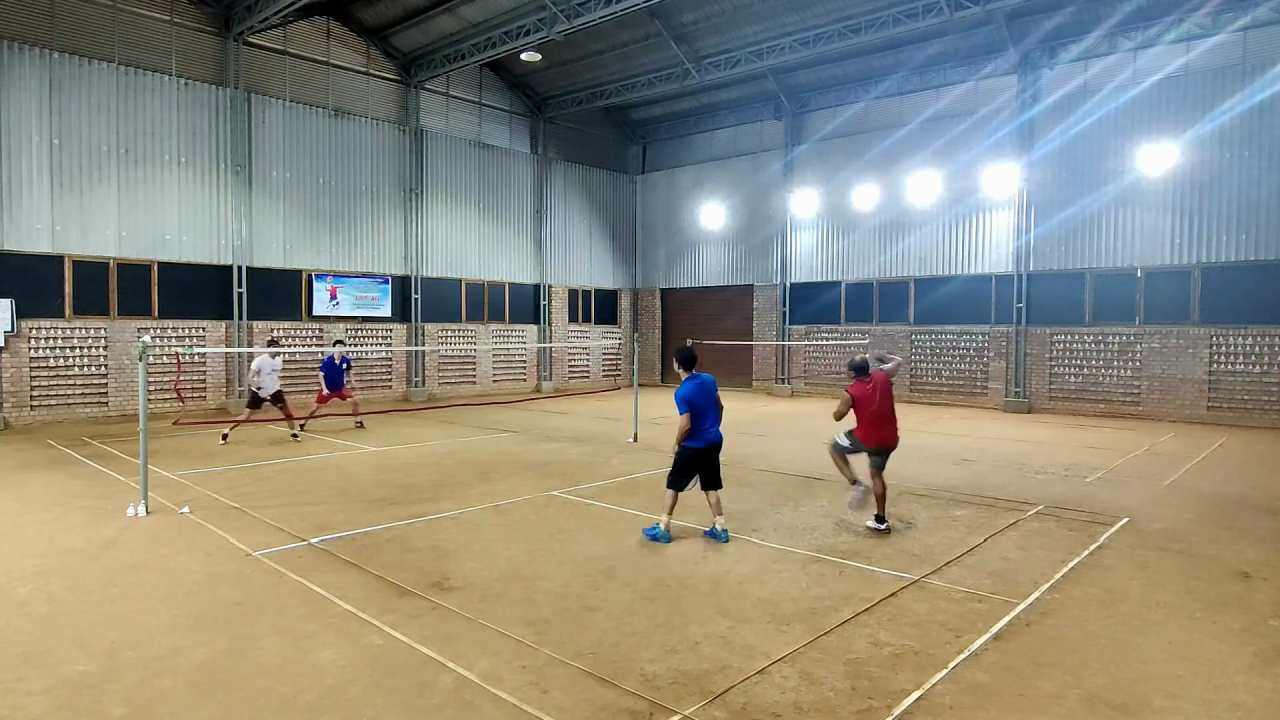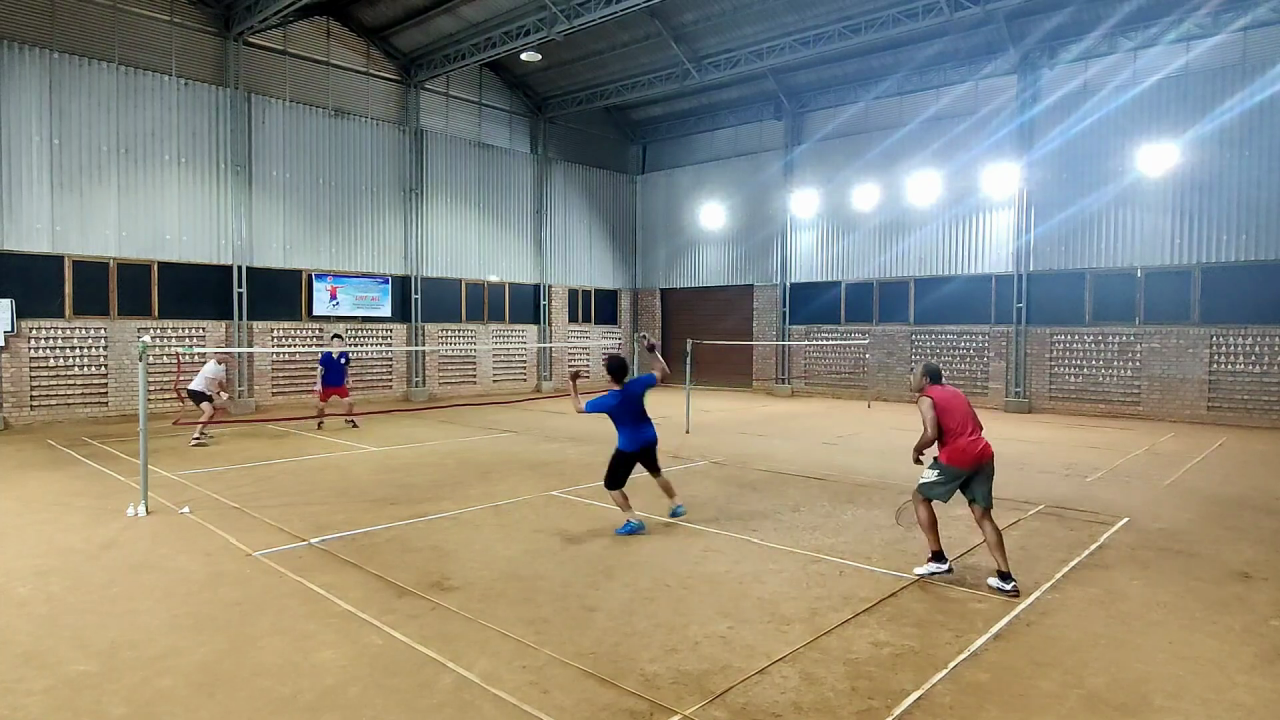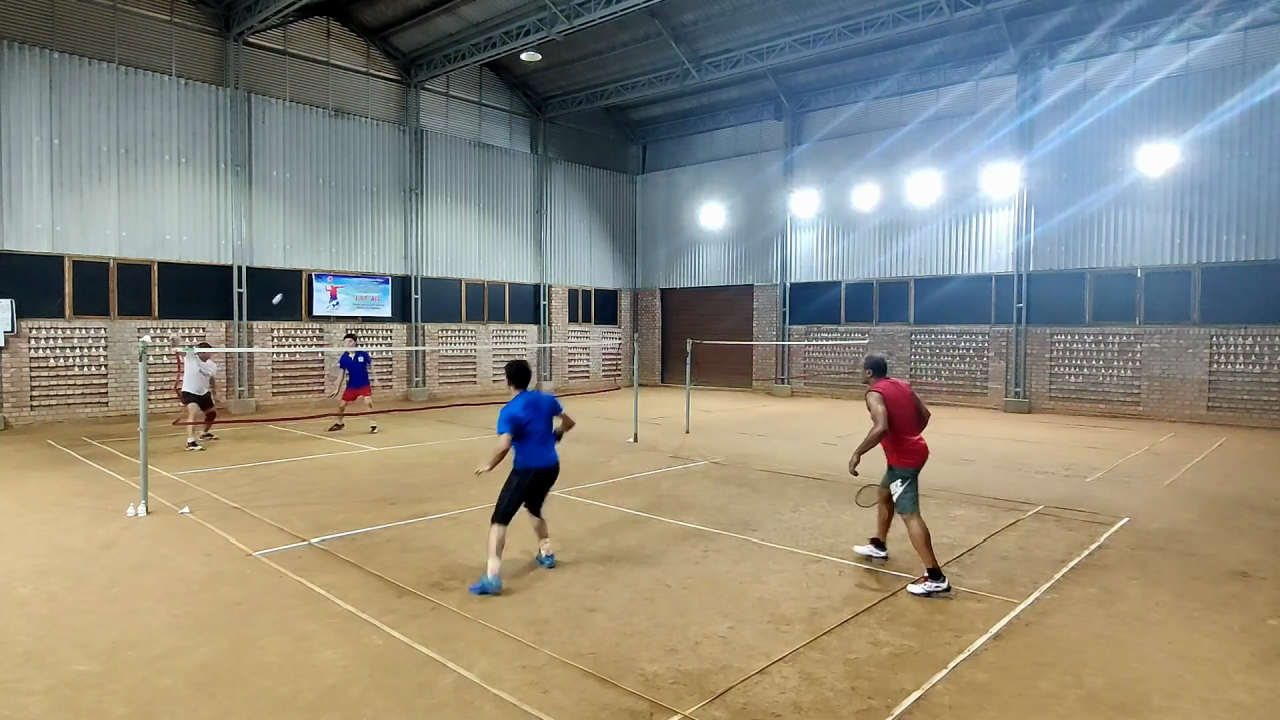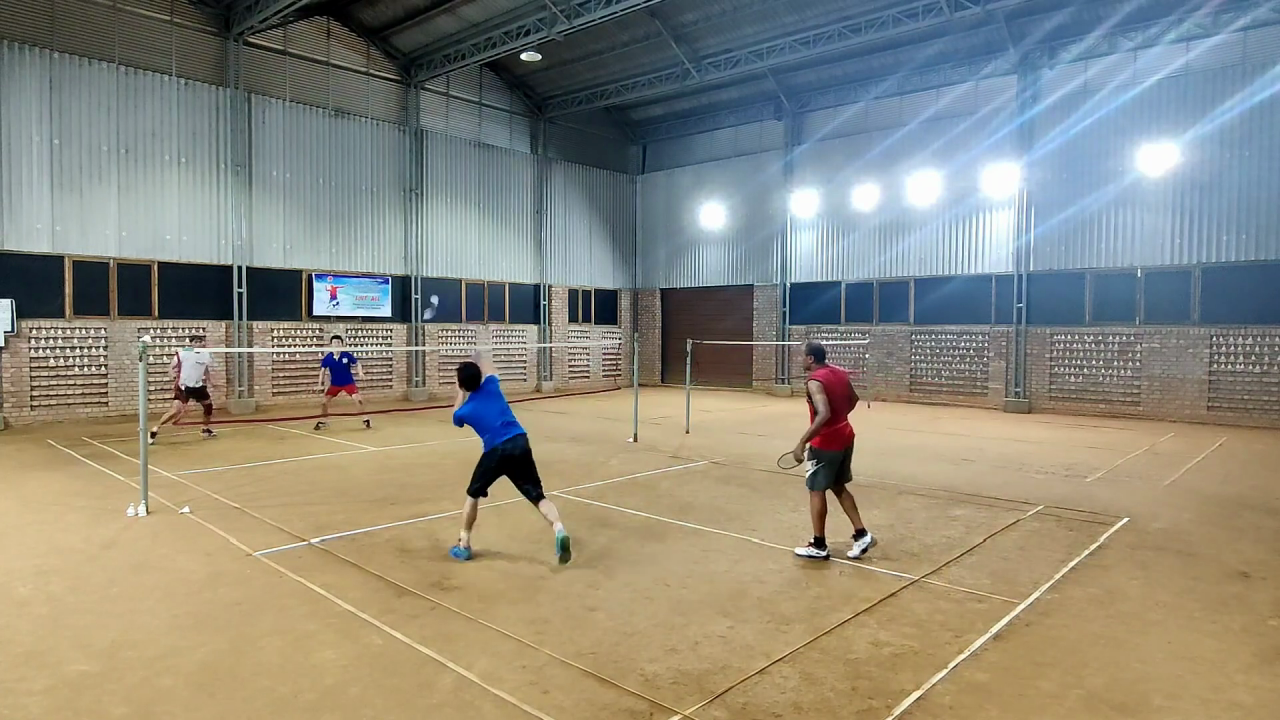
dt=0.7s
person 1, frame 1
left shoulder: (851, 392)
right shoulder: (881, 375)
left elbow: (838, 416)
right elbow: (897, 361)
left wrist: (838, 409)
right wrist: (883, 356)
left hip: (867, 437)
right hip: (890, 439)
left knee: (835, 449)
right knee: (876, 474)
left ankle: (855, 484)
right ankle: (881, 520)
person 1, frame 2
left shoulder: (926, 398)
right shoulder: (956, 393)
left elbow: (931, 434)
right elbow: (978, 426)
left wrist: (916, 450)
left hip: (955, 459)
right hip: (983, 454)
left knee: (920, 499)
right knee: (983, 516)
left ankle: (938, 559)
right ankle: (1006, 579)
person 1, frame 3
left shoulder: (874, 393)
right shoulder: (902, 386)
left elbow: (881, 428)
right elbow: (925, 415)
left wrist: (857, 453)
left hip: (902, 458)
right hip: (917, 450)
left knee: (909, 515)
right knee: (884, 494)
left ankle: (935, 577)
right ankle: (878, 546)
person 1, frame 4
left shoulder: (815, 381)
right shoulder: (840, 373)
left elbow: (823, 415)
right elbow: (854, 399)
left wrist: (802, 442)
left hip: (826, 442)
right hip: (846, 436)
left knee: (817, 491)
right knee: (838, 487)
left ankle: (819, 546)
right ankle: (862, 534)
person 2, frame 1
left shoulder: (682, 392)
right shoulder: (709, 380)
left elbow: (685, 425)
right elbow: (720, 407)
left wrist: (677, 444)
left hip: (694, 445)
right hip: (714, 440)
left knee: (674, 484)
right knee: (711, 485)
left ankle: (663, 528)
right ankle: (720, 528)
person 2, frame 2
left shoulder: (605, 402)
right shoulder: (638, 385)
left elbow: (579, 408)
right elbow: (664, 373)
left wrist: (572, 383)
right wrist: (653, 351)
left hip: (628, 448)
right hip: (650, 440)
left knee: (612, 485)
right knee: (656, 473)
left ankle: (634, 521)
right ankle: (676, 505)
person 2, frame 3
left shoulder: (509, 412)
right shoulder: (546, 400)
left elbow: (504, 447)
right elbow: (569, 422)
left wrist: (488, 465)
right wrist: (558, 433)
left hip: (527, 470)
right hip: (551, 467)
left knee: (499, 520)
right knee: (533, 507)
left ankle: (493, 576)
right ankle: (547, 553)
person 2, frame 4
left shoulder: (461, 412)
right shoulder: (492, 386)
right elbow: (491, 371)
left wrist: (459, 395)
right wrist: (480, 361)
left hip: (496, 452)
right hip: (520, 444)
left knee: (473, 495)
right knee: (537, 495)
left ankle: (463, 545)
right ankle: (559, 532)
